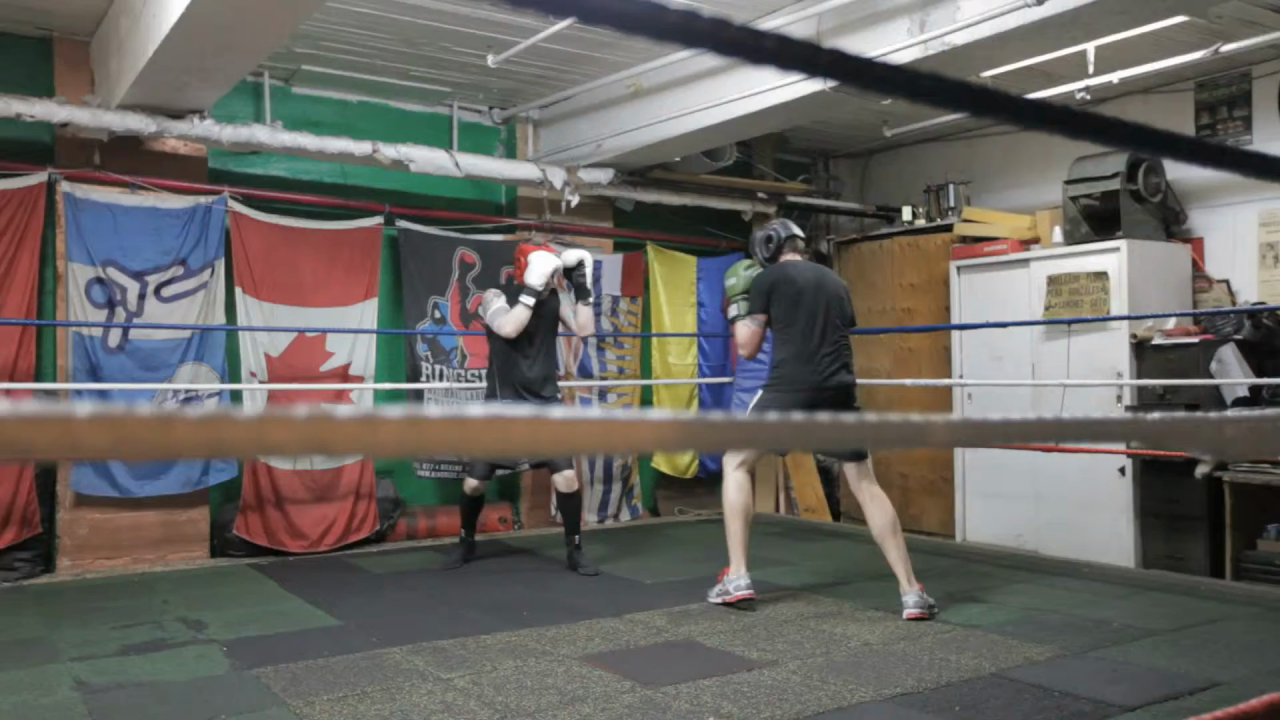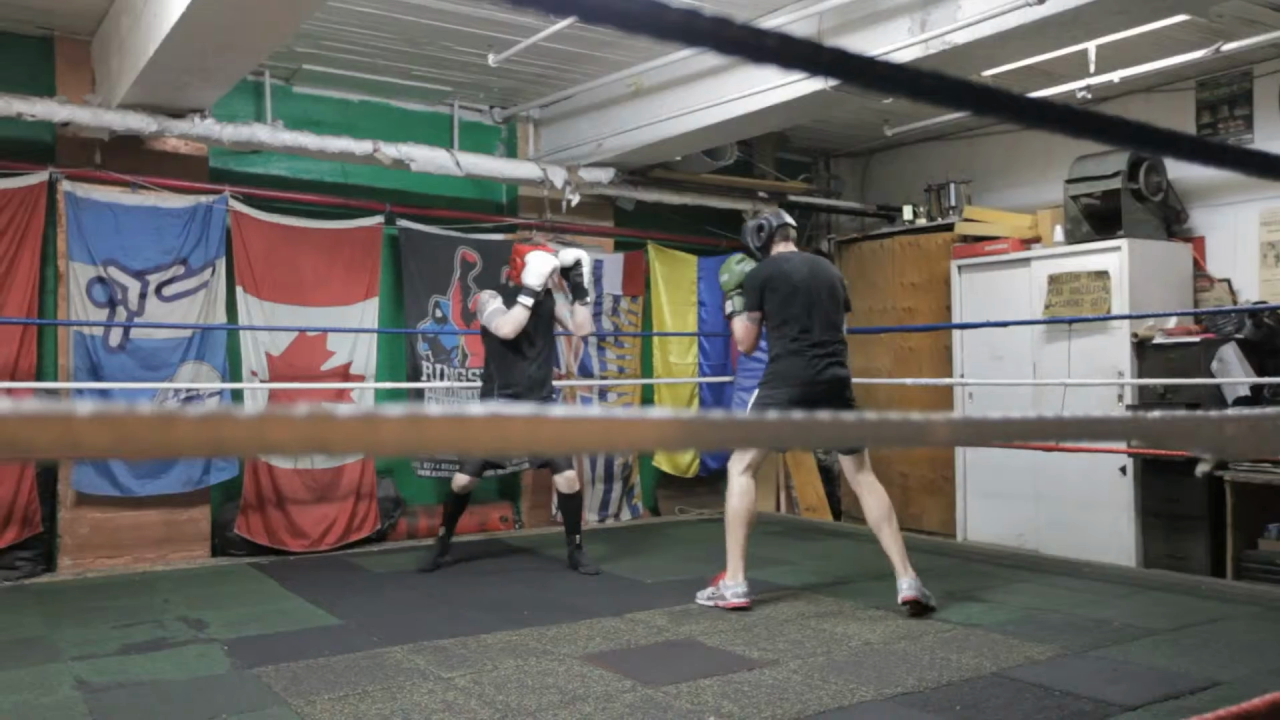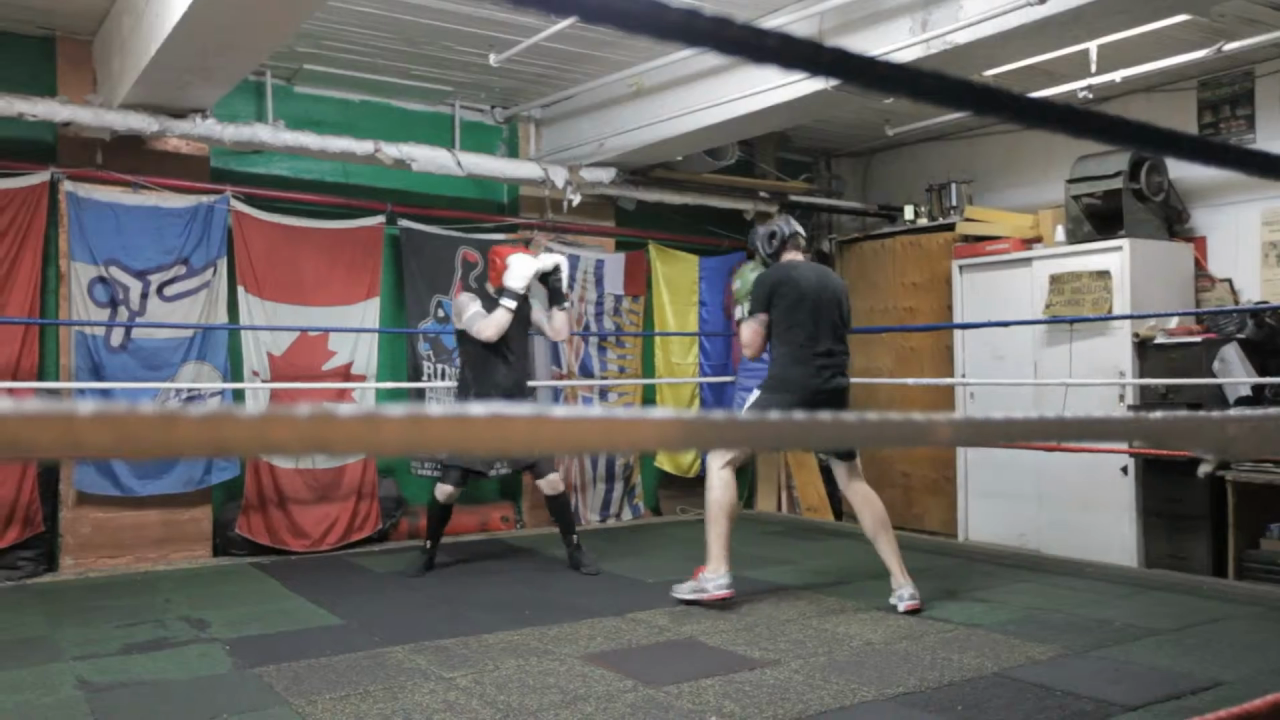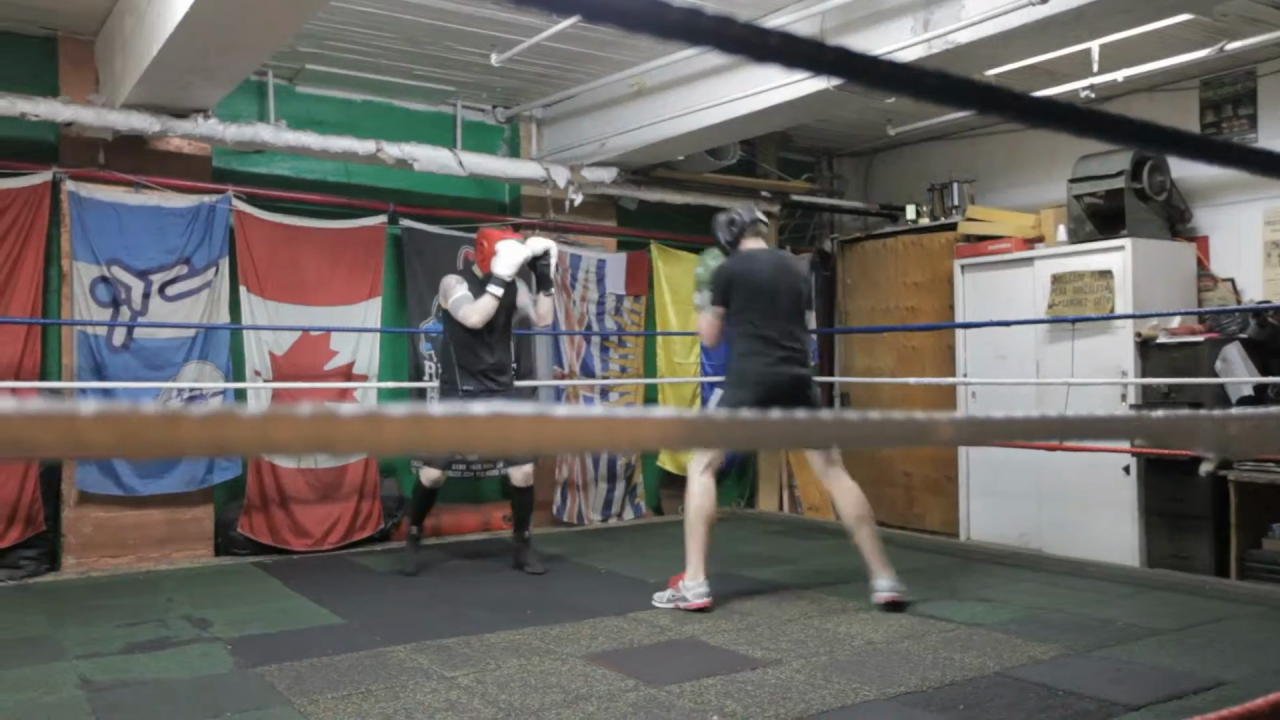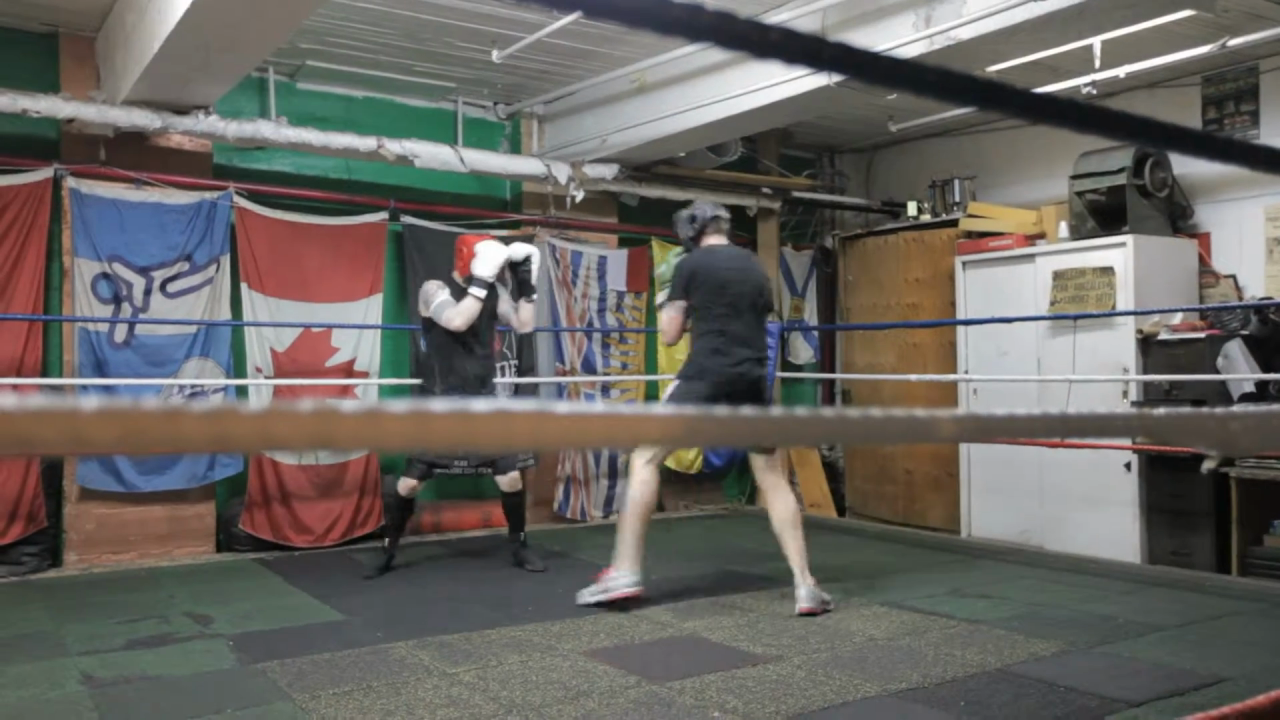
dt=0.2s
person 1, frame 1
left shoulder: (770, 278)
right shoulder: (834, 282)
left elbow: (746, 347)
left wrist: (737, 305)
left hip: (789, 388)
right hip: (838, 390)
left knee: (736, 464)
right knee: (865, 486)
left ankle: (737, 577)
right ankle: (912, 592)
person 1, frame 2
left shoulder: (762, 273)
right shoulder: (828, 270)
left elbow: (745, 343)
left wrist: (735, 301)
left hip: (786, 384)
right hip: (834, 383)
left knee: (741, 469)
right knee: (861, 476)
left ankle: (732, 583)
right ankle: (907, 579)
person 1, frame 3
left shoulder: (771, 279)
right shoulder: (835, 282)
left elbow: (751, 349)
left wrist: (744, 307)
left hip: (785, 389)
right hip: (832, 393)
left knee: (720, 461)
right knee: (855, 485)
left ankle: (714, 575)
right ankle: (904, 586)
person 1, frame 4
left shoulder: (729, 269)
right shoulder: (796, 268)
left elbow: (709, 338)
left wrist: (706, 295)
left hip: (748, 383)
right hip: (797, 381)
left knee: (701, 468)
right knee: (833, 472)
left ankle: (693, 584)
right ankle: (884, 578)
person 1, frame 5
left shoulder: (691, 265)
right shoulder: (757, 268)
left elbow: (669, 334)
left wrist: (669, 296)
left hip: (703, 378)
right hip: (751, 382)
left knee: (645, 459)
right knee: (773, 479)
left ankle: (622, 574)
right ankle: (805, 586)
person 2, frame 1
left shoulder: (553, 299)
right shoulder: (495, 297)
left elbow: (585, 329)
right elbow: (509, 328)
left wrist: (583, 288)
right wrist: (532, 290)
left hip: (545, 402)
right hip: (503, 403)
left knee: (566, 475)
right knee: (474, 481)
left ankle: (574, 550)
right ankle: (467, 541)
person 2, frame 2
left shoulder: (549, 300)
right shoulder: (490, 298)
left elbow: (582, 329)
right elbow: (507, 329)
left wrist: (580, 287)
right wrist: (529, 290)
left hip: (541, 403)
right hip: (499, 403)
left knee: (568, 475)
right knee: (464, 480)
left ankle: (576, 550)
right ankle: (442, 545)
person 2, frame 3
left shoulder: (526, 303)
right shoulder: (466, 301)
left elbow: (559, 334)
right elbow: (487, 332)
left wrist: (557, 293)
right wrist: (511, 293)
left hip: (518, 405)
left knee: (550, 478)
right knee: (447, 487)
left ankle: (575, 550)
right ankle: (429, 552)
person 2, frame 4
left shoulder: (512, 286)
right shoulder: (454, 284)
left elbow: (544, 318)
right elbow: (475, 318)
left wrist: (545, 277)
right wrist: (501, 278)
left hip: (501, 392)
right hip: (459, 392)
left knee: (522, 469)
right knee: (433, 471)
left ankle: (522, 547)
right ankle: (414, 542)
person 2, frame 5
left shoulder: (494, 293)
right shoulder: (435, 289)
left elbow: (524, 325)
right elbow: (456, 322)
left wrist: (526, 283)
right wrist: (480, 282)
left hip: (482, 398)
right hip: (440, 400)
left knee: (511, 475)
right knee: (409, 481)
left ankle: (519, 546)
right ankle: (388, 551)
